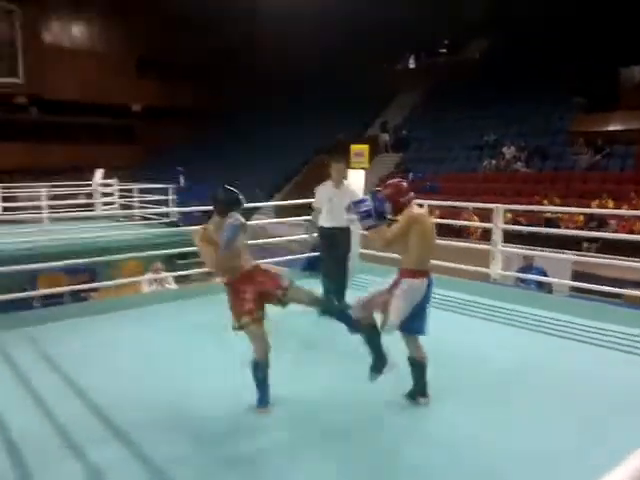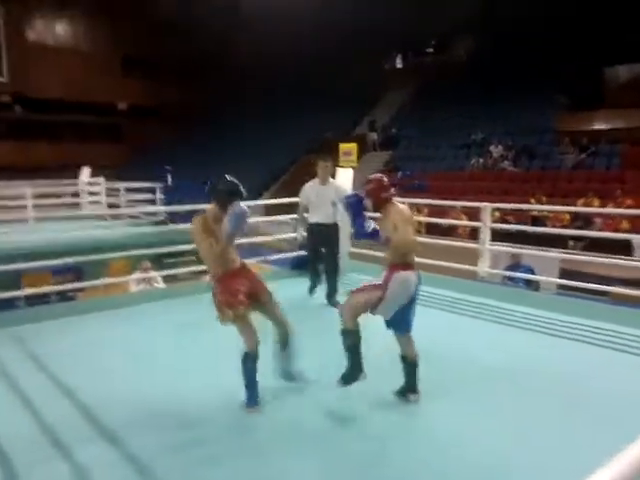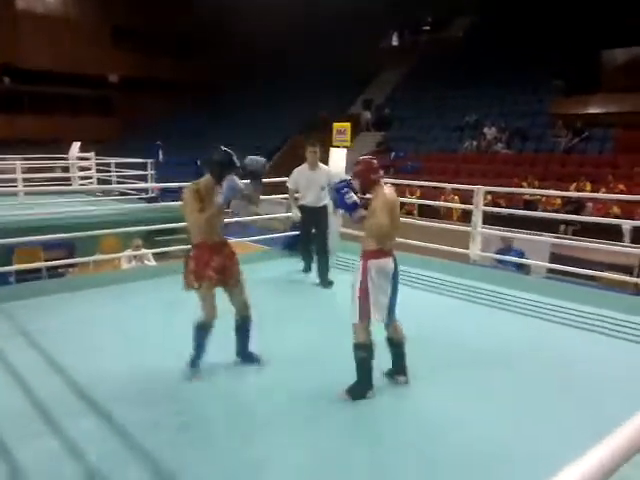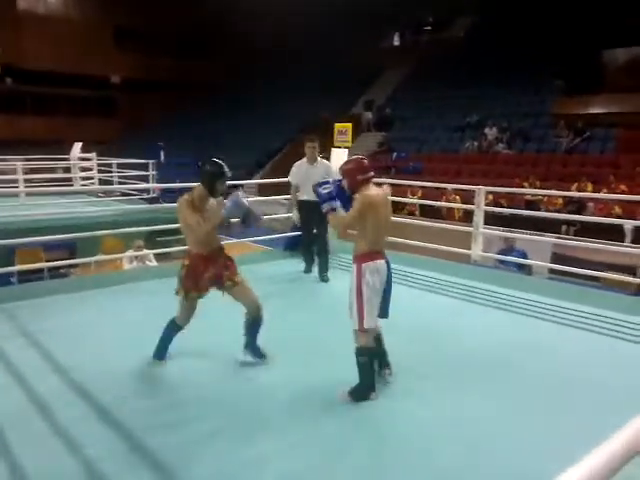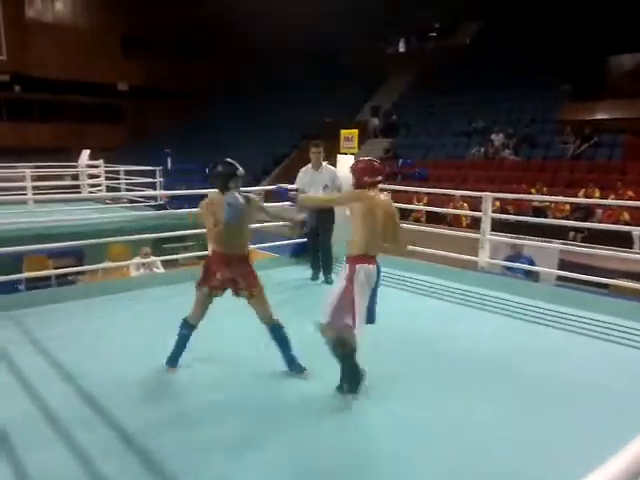
dt=0.2s
person 1, frame 1
left shoulder: (411, 216)
right shoulder: (419, 213)
left elbow: (382, 241)
right elbow: (398, 242)
left wrist: (368, 218)
right wrist: (381, 219)
left hip: (410, 282)
right hip: (421, 281)
left knee: (360, 310)
right knee: (411, 336)
right ankle: (420, 391)
person 1, frame 2
left shoulder: (399, 213)
right shoulder: (388, 214)
left elbow: (408, 245)
left wrist: (378, 234)
right wrist: (359, 216)
left hip: (400, 276)
right hip: (405, 275)
left knee: (348, 307)
right knee: (403, 334)
left ankle: (355, 366)
right ankle: (410, 388)
person 1, frame 3
left shoulder: (383, 197)
right shoulder: (386, 193)
left elbow: (379, 230)
right elbow: (372, 221)
left wrist: (353, 209)
right wrist: (356, 205)
left hip: (374, 263)
right hip: (386, 260)
left knee: (361, 324)
right knee: (388, 318)
left ankle: (364, 383)
right ankle: (399, 370)
person 1, frame 4
left shoulder: (365, 198)
right shoulder: (381, 192)
left elbow: (340, 228)
left wrist: (328, 201)
right wrist: (345, 200)
left hip: (367, 265)
right hip: (379, 261)
left knee: (362, 328)
right knee: (367, 321)
left ankle: (366, 386)
right ankle: (383, 366)
person 1, frame 5
left shoulder: (361, 197)
right shoulder: (388, 204)
left elbow: (319, 202)
right elbow: (400, 245)
left wrist: (294, 196)
left hip: (358, 268)
right hip: (371, 266)
left knee: (330, 328)
right knee: (345, 324)
left ankle: (352, 373)
right ankle: (348, 377)
person 2, frame 1
left shoulder: (234, 224)
right shoulder: (201, 236)
right elbow: (215, 268)
right wrist: (225, 242)
left hip: (259, 275)
right hip: (239, 289)
left knee: (314, 299)
right knee: (262, 349)
left ankle: (361, 327)
right ankle: (263, 397)
person 2, frame 2
left shoulder: (232, 216)
right shoulder: (200, 224)
right elbow: (213, 260)
right wrist: (229, 232)
left hip: (245, 274)
right hip: (226, 283)
left knee: (282, 324)
right knee: (252, 340)
left ankle: (286, 367)
right ankle: (251, 395)
person 2, frame 3
left shoulder: (223, 187)
right shoulder: (192, 192)
left elbow: (251, 199)
right elbow: (200, 226)
left wrist: (255, 180)
right wrist: (221, 201)
left hip: (223, 250)
right hip: (203, 254)
left knee: (243, 305)
right knee: (210, 314)
left ankle: (243, 351)
right ankle: (195, 358)
person 2, frame 4
left shoulder: (215, 199)
right shoulder: (186, 203)
right elbow: (201, 234)
right wrist: (223, 213)
left hip: (220, 257)
right hip: (197, 262)
left knee: (254, 305)
right knee: (184, 317)
left ankle: (251, 346)
right ankle: (161, 349)
person 2, frame 5
left shoulder: (248, 201)
right shoulder: (208, 205)
left elbow: (272, 213)
right elbow: (213, 237)
right wrist: (227, 218)
left hip: (242, 263)
right hip: (217, 263)
left knee: (267, 317)
right knee: (196, 315)
left ankle: (291, 360)
right ankle: (176, 355)
person 3, frame 1
left shoulder: (350, 191)
right shoulder: (321, 190)
right elbow: (316, 212)
left hip: (343, 232)
right hip: (326, 231)
left knee: (341, 266)
right knee: (327, 266)
left ankle: (340, 297)
right ankle: (329, 298)
person 3, frame 2
left shoulder: (337, 188)
right shoulder: (308, 187)
right elbow: (301, 209)
right wrist: (300, 226)
left hip: (331, 227)
right hip: (314, 227)
left knee: (332, 263)
right knee: (312, 259)
left ankle: (331, 296)
right ankle: (314, 282)
person 3, frame 3
left shoulder: (326, 171)
right shoulder: (298, 172)
right elbow: (291, 193)
right wrist: (294, 208)
left hip: (321, 209)
right hip: (304, 210)
left knee: (322, 243)
right knee: (304, 240)
left ankle: (324, 276)
right ankle: (307, 262)
person 3, frame 4
left shoulder: (326, 166)
right shoulder: (298, 166)
right elbow: (294, 190)
right wrist: (295, 210)
left hip: (321, 204)
right hip: (304, 204)
left knee: (322, 238)
right knee: (306, 236)
left ankle: (323, 271)
right ankle: (309, 263)
person 3, frame 5
left shoulder: (331, 171)
right shoulder: (304, 172)
left elbow: (338, 191)
left hip: (326, 210)
right hip: (311, 210)
left knee: (326, 243)
right knee: (312, 242)
left ankle: (327, 273)
right ankle: (315, 270)
